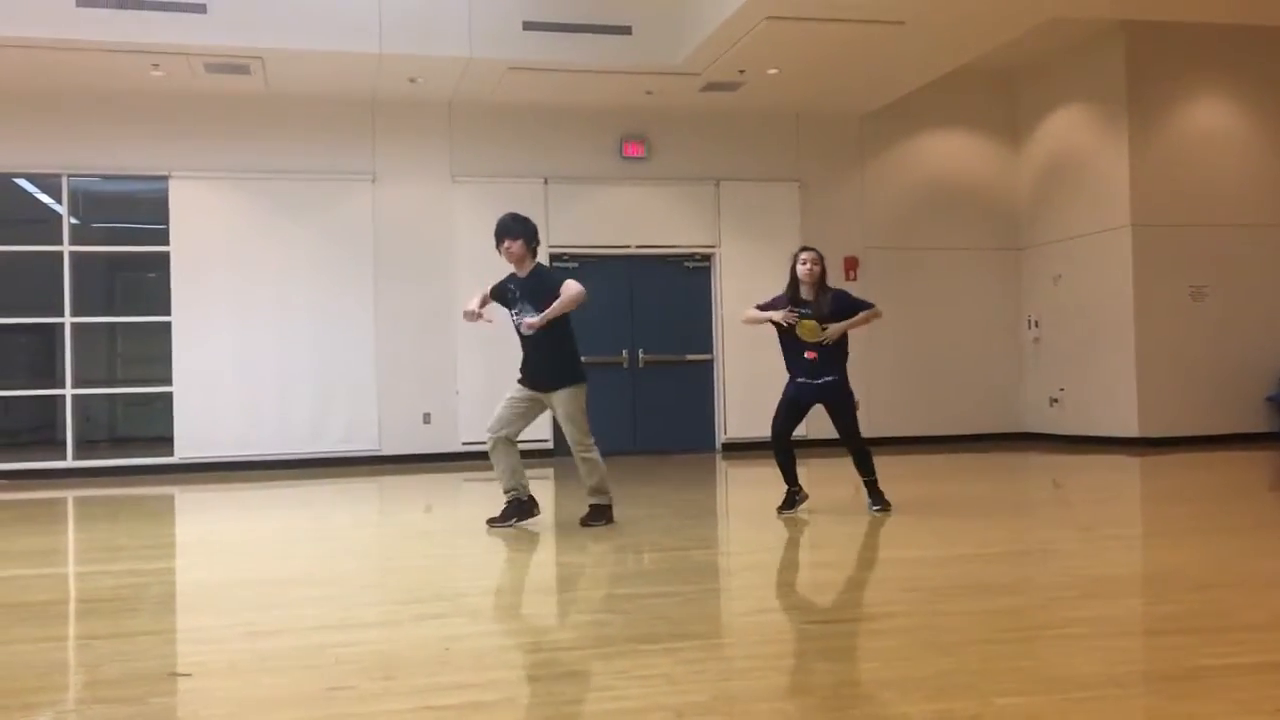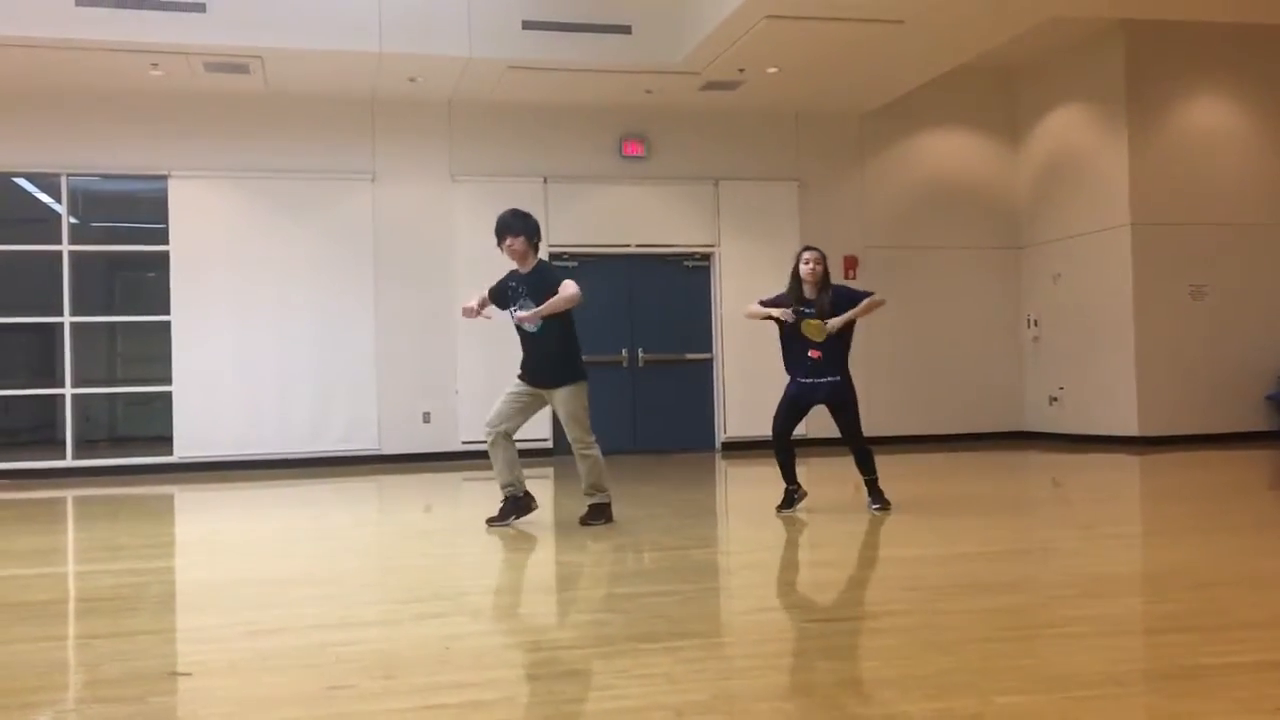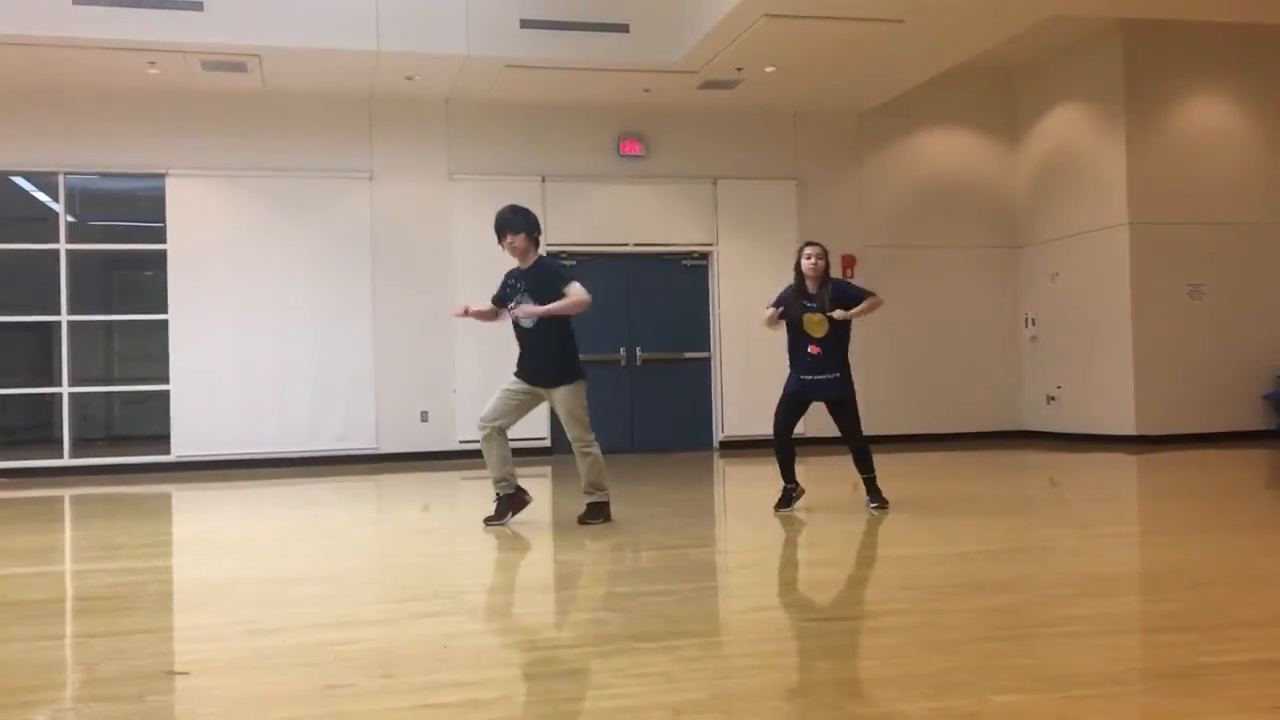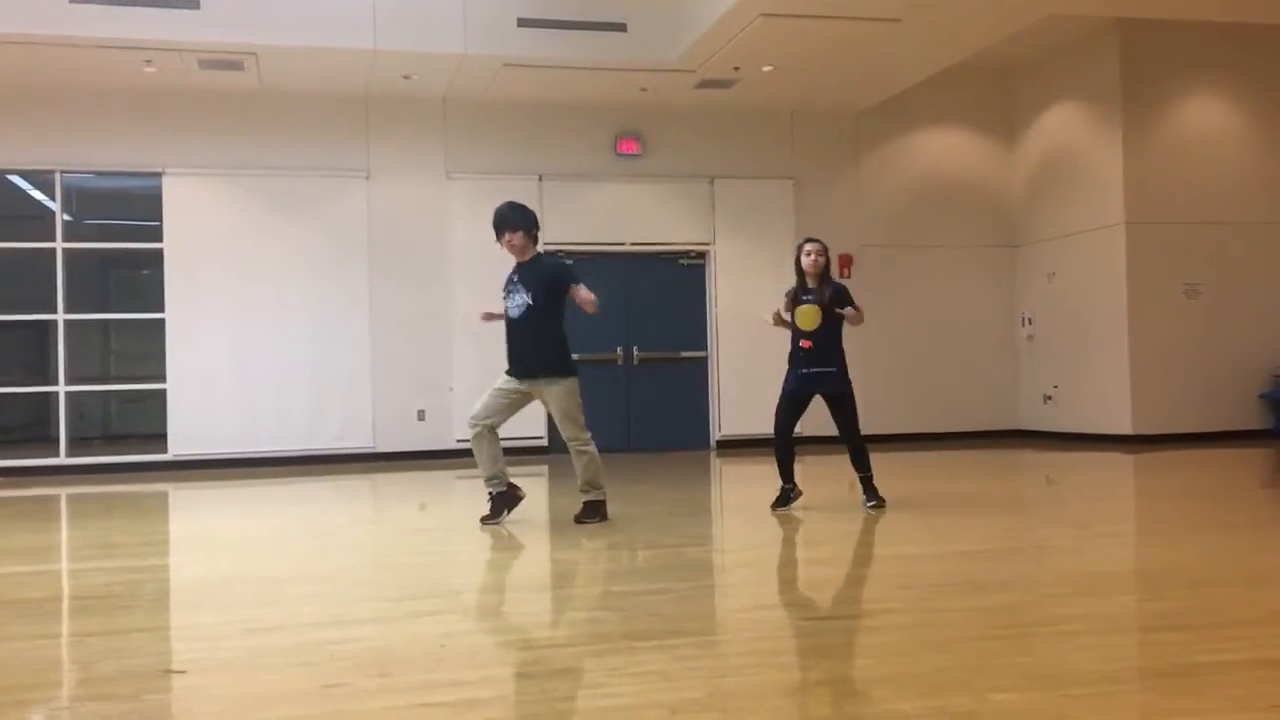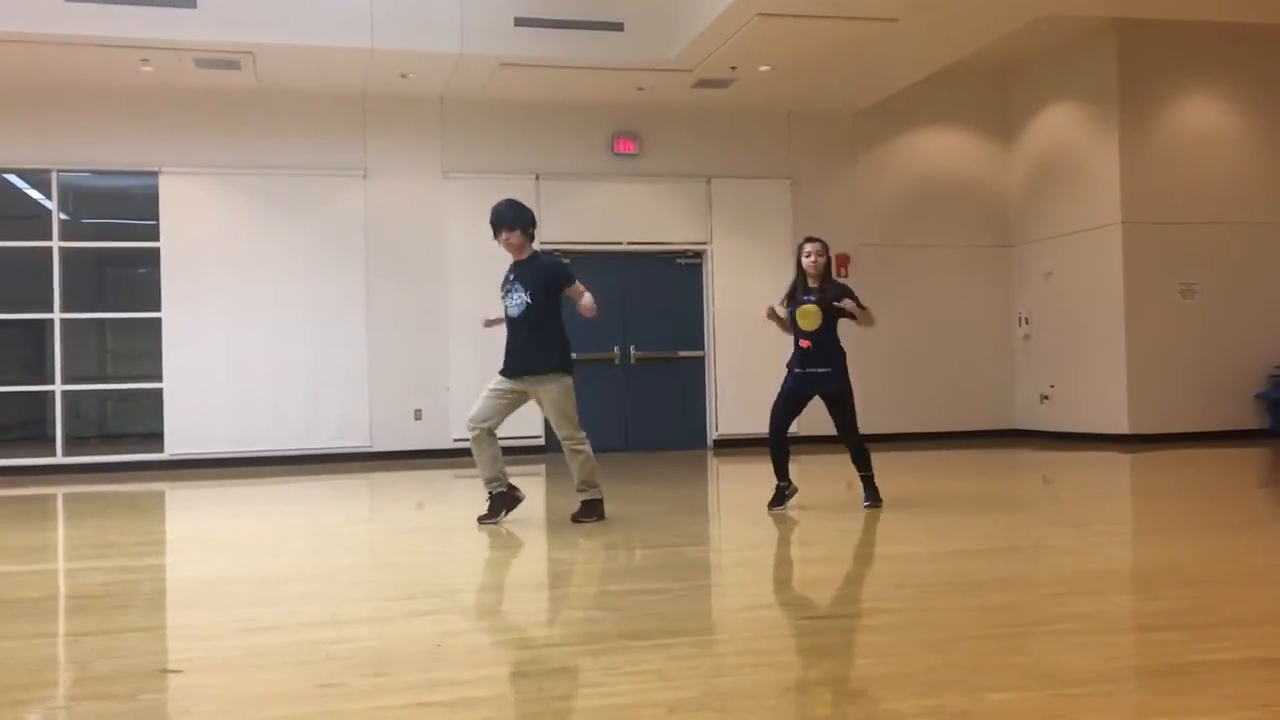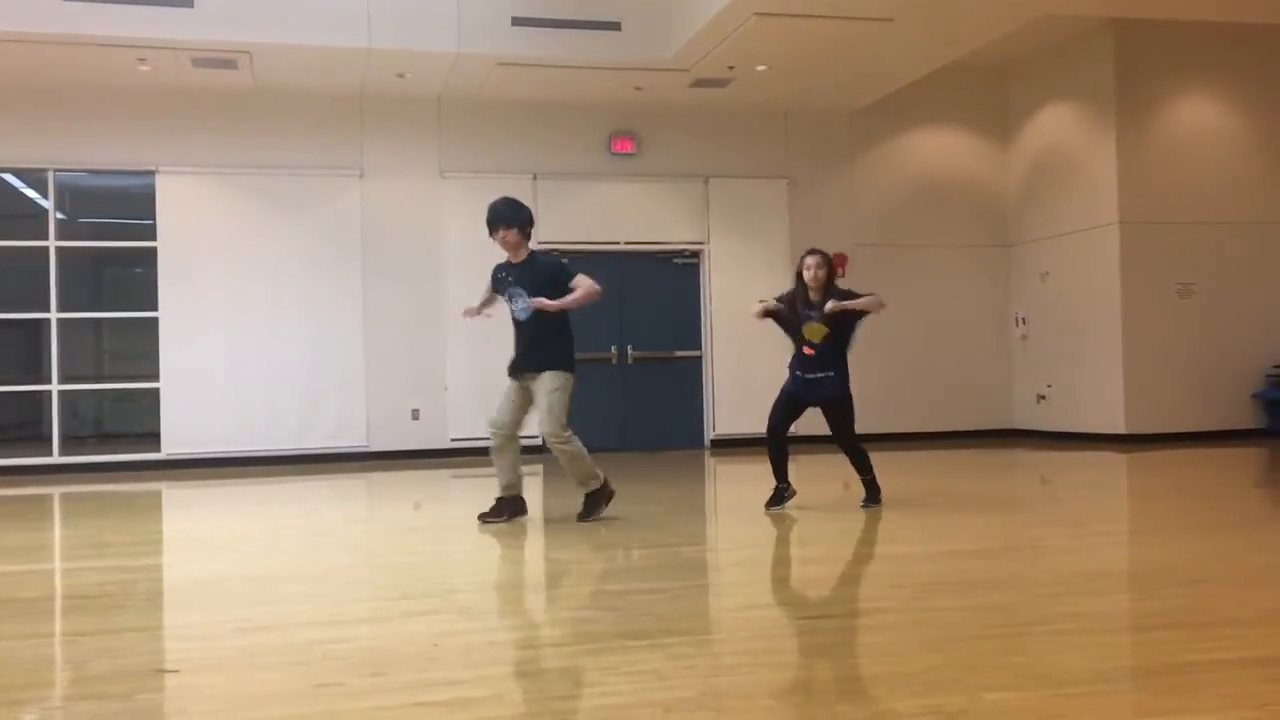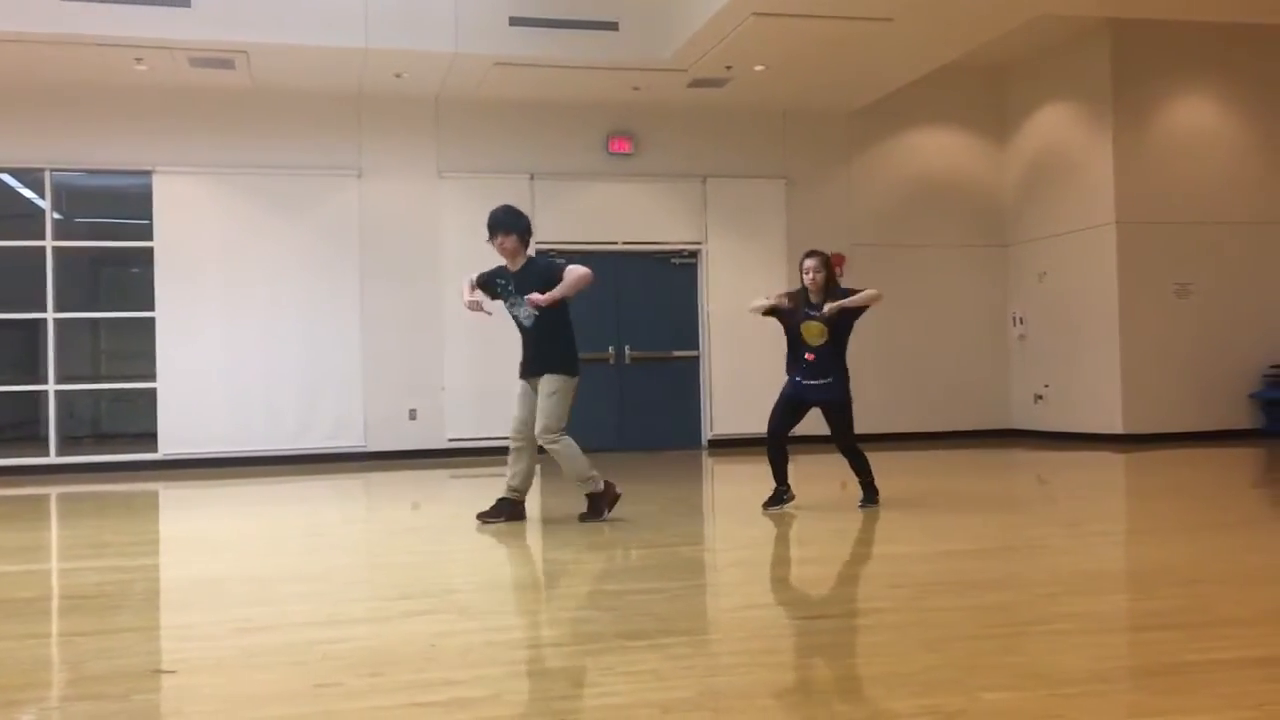
dt=0.1s
person 1, frame 1
left shoulder: (547, 277)
right shoulder: (508, 285)
left elbow: (578, 293)
right elbow: (485, 294)
left wrist: (541, 318)
right wrist: (475, 306)
left hip: (564, 379)
right hip: (530, 382)
left knee: (581, 444)
right knee: (498, 433)
left ankle: (601, 503)
right ankle: (520, 500)
person 1, frame 2
left shoulder: (549, 274)
right shoulder: (509, 283)
left elbow: (573, 294)
right elbow: (485, 298)
left wrist: (534, 313)
right wrist: (475, 305)
left hip: (565, 376)
right hip: (530, 378)
left knee: (582, 442)
right knee: (496, 428)
left ankle: (600, 502)
right ankle: (517, 496)
person 1, frame 3
left shoulder: (551, 270)
right shoulder: (509, 280)
left elbow: (580, 300)
right elbow: (495, 312)
left wrist: (542, 309)
right wrist: (472, 312)
left hip: (563, 374)
right hip: (526, 376)
left knee: (581, 439)
right knee: (489, 424)
left ankle: (599, 501)
right ankle: (510, 492)
person 1, frame 4
left shoulder: (552, 267)
right shoulder: (514, 275)
left elbow: (590, 303)
left wrist: (585, 299)
right wrist: (495, 315)
left hip: (554, 371)
right hip: (518, 373)
left knee: (576, 437)
right knee: (480, 422)
left ankle: (595, 500)
right ankle: (502, 491)
person 1, frame 5
left shoulder: (549, 266)
right shoulder: (510, 273)
left elbow: (586, 303)
left wrist: (586, 304)
right wrist: (500, 318)
left hip: (549, 369)
right hip: (513, 370)
left knee: (570, 436)
right knee: (478, 424)
left ankle: (592, 498)
right ankle: (502, 492)
person 1, frame 6
left shoulder: (548, 265)
right shoulder: (501, 272)
left elbow: (592, 289)
right elbow: (491, 294)
left wrist: (557, 304)
right wrist: (479, 307)
left hip: (553, 365)
right hip: (521, 368)
left knee: (554, 432)
right knee: (501, 429)
left ankle: (597, 488)
right ankle: (510, 498)
person 1, frame 7
left shoulder: (543, 268)
right shoulder: (497, 277)
left elbow: (584, 274)
right elbow: (471, 281)
left wrist: (549, 297)
right wrist: (469, 295)
left hip: (559, 365)
right hip: (531, 368)
left knee: (549, 432)
right knee: (521, 435)
left ankle: (600, 490)
right ankle: (513, 500)
person 2, frame 1
left shoulder: (835, 299)
right shoulder: (784, 302)
left elbow: (874, 312)
right elbow: (746, 316)
left wrist: (844, 326)
right wrist: (772, 315)
left hip: (833, 382)
right hip: (799, 382)
left knee: (852, 438)
right knee: (779, 436)
left ankle: (874, 493)
right ankle: (794, 491)
person 2, frame 2
left shoulder: (837, 295)
right shoulder: (787, 300)
left elbow: (877, 300)
right elbow: (750, 310)
left wrist: (844, 318)
right wrist: (772, 312)
left hip: (836, 381)
right hip: (800, 381)
left knee: (854, 437)
right knee: (779, 435)
left ankle: (874, 491)
right ankle: (793, 490)
person 2, frame 3
left shoulder: (839, 290)
right shoulder: (791, 294)
left elbow: (876, 300)
right elbow: (769, 321)
left wrist: (850, 313)
right wrist: (772, 315)
left hip: (834, 376)
right hip: (800, 377)
left knee: (852, 435)
right knee: (780, 432)
left ankle: (872, 490)
right ankle: (790, 488)
person 2, frame 4
left shoulder: (835, 290)
right shoulder: (794, 293)
left elbow: (858, 320)
left wrist: (851, 313)
right wrist: (778, 318)
left hip: (832, 373)
right hip: (799, 373)
left knee: (850, 433)
right knee: (782, 431)
left ankle: (869, 488)
right ankle: (788, 488)
person 2, frame 5
left shoulder: (838, 290)
right shoulder: (795, 291)
left elbow: (868, 321)
left wrist: (853, 309)
right wrist: (773, 314)
left hip: (832, 373)
right hip: (799, 373)
left knee: (850, 434)
right knee: (775, 430)
left ankle: (870, 487)
right ankle: (784, 487)
person 2, frame 6
left shoulder: (839, 298)
right shoulder: (793, 300)
left elbow: (879, 303)
right elbow: (757, 312)
left wrist: (844, 306)
right wrist: (764, 307)
left hip: (832, 381)
right hip: (800, 379)
left knee: (845, 439)
right knee: (774, 432)
left ankle: (871, 488)
right ankle: (782, 488)
person 2, frame 7
left shoulder: (839, 302)
right shoulder: (794, 301)
left elbow: (875, 295)
right elbow: (754, 307)
left wrist: (839, 305)
right wrist: (772, 302)
left hip: (832, 385)
right hip: (798, 383)
left knee: (845, 442)
right knee: (775, 435)
left ankle: (869, 488)
right ankle: (782, 490)
